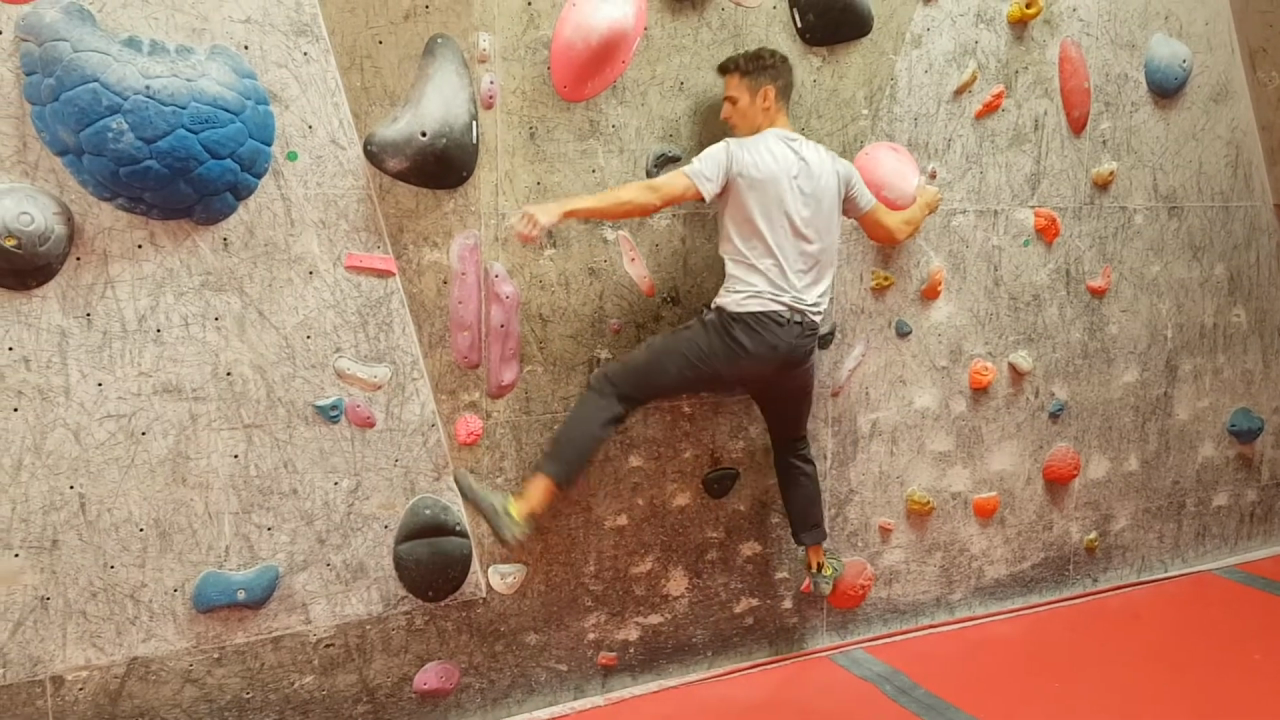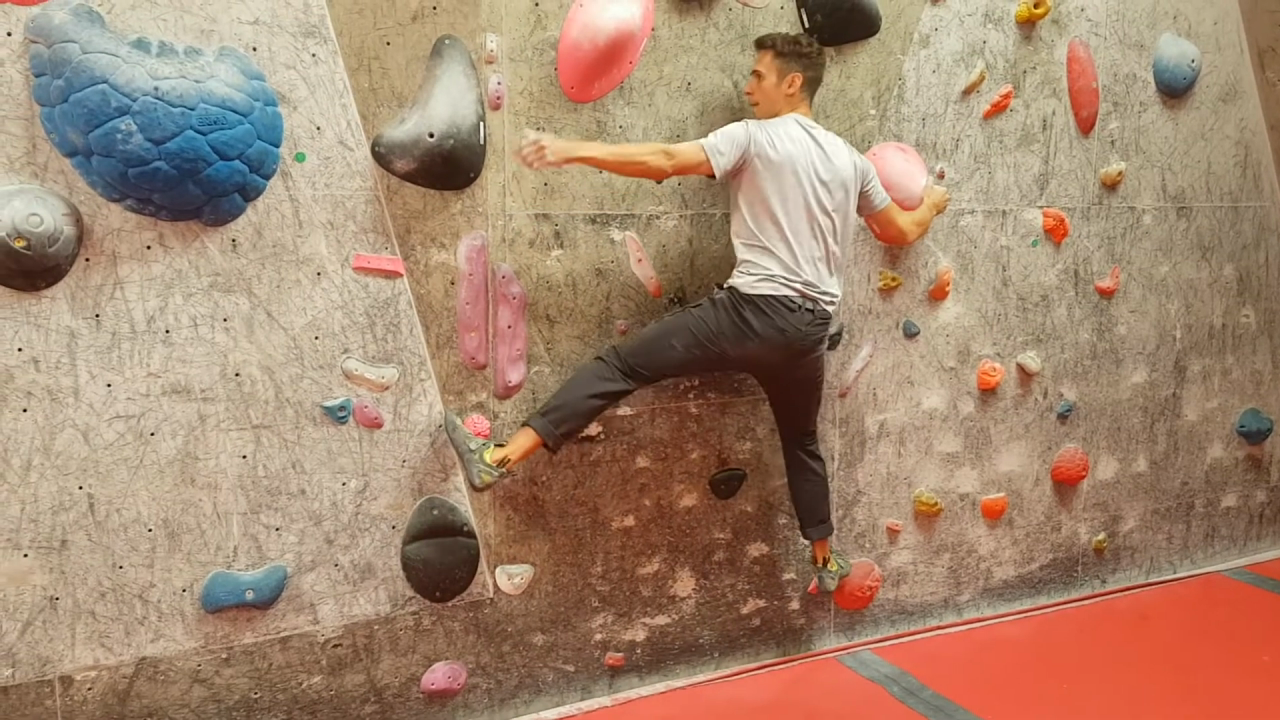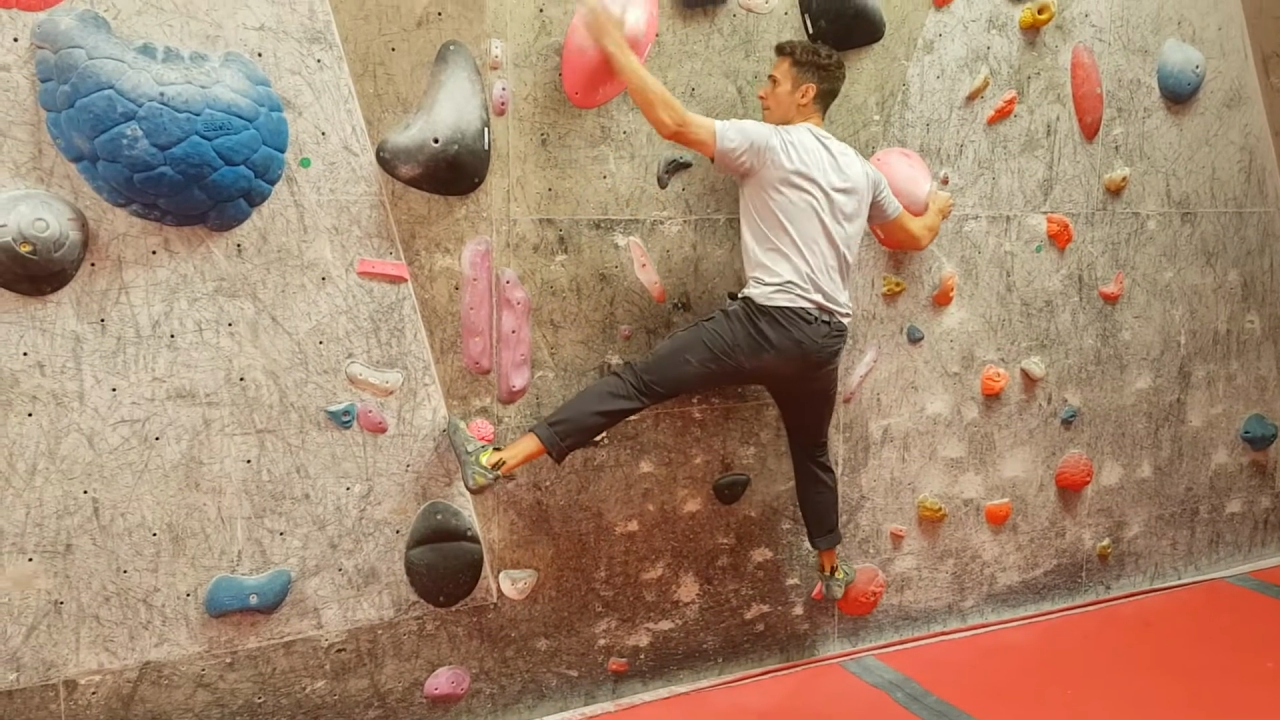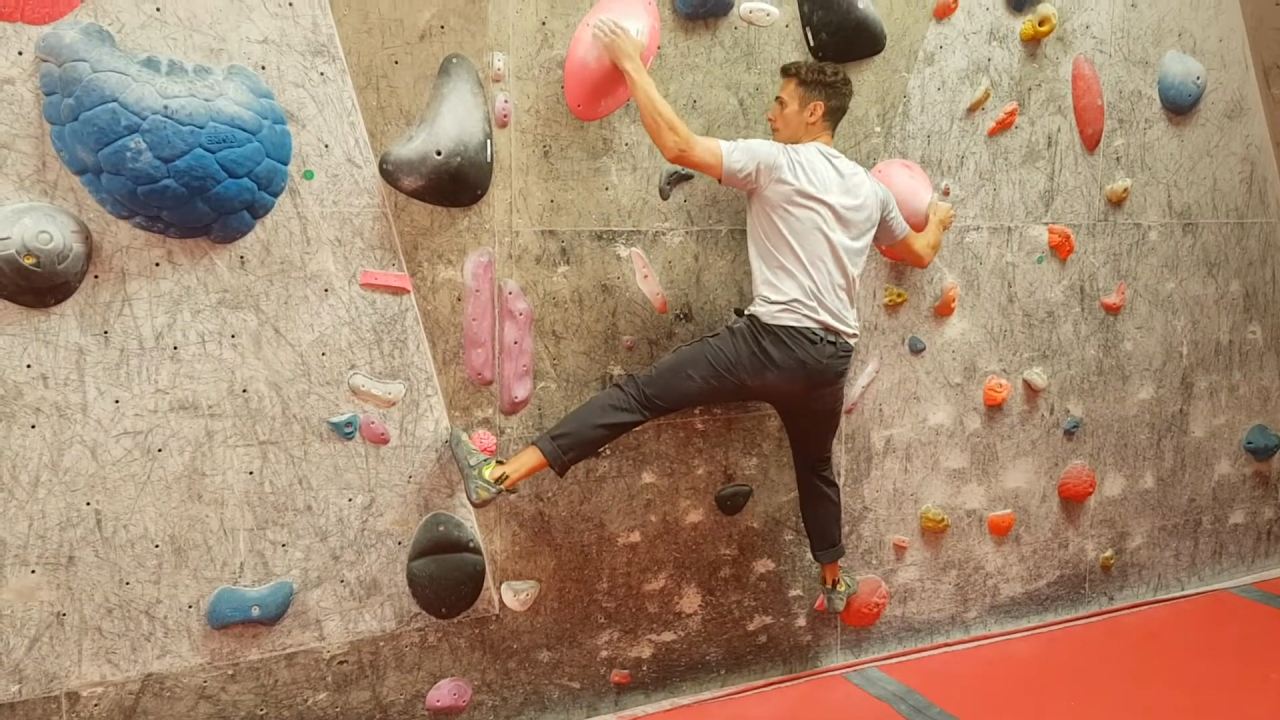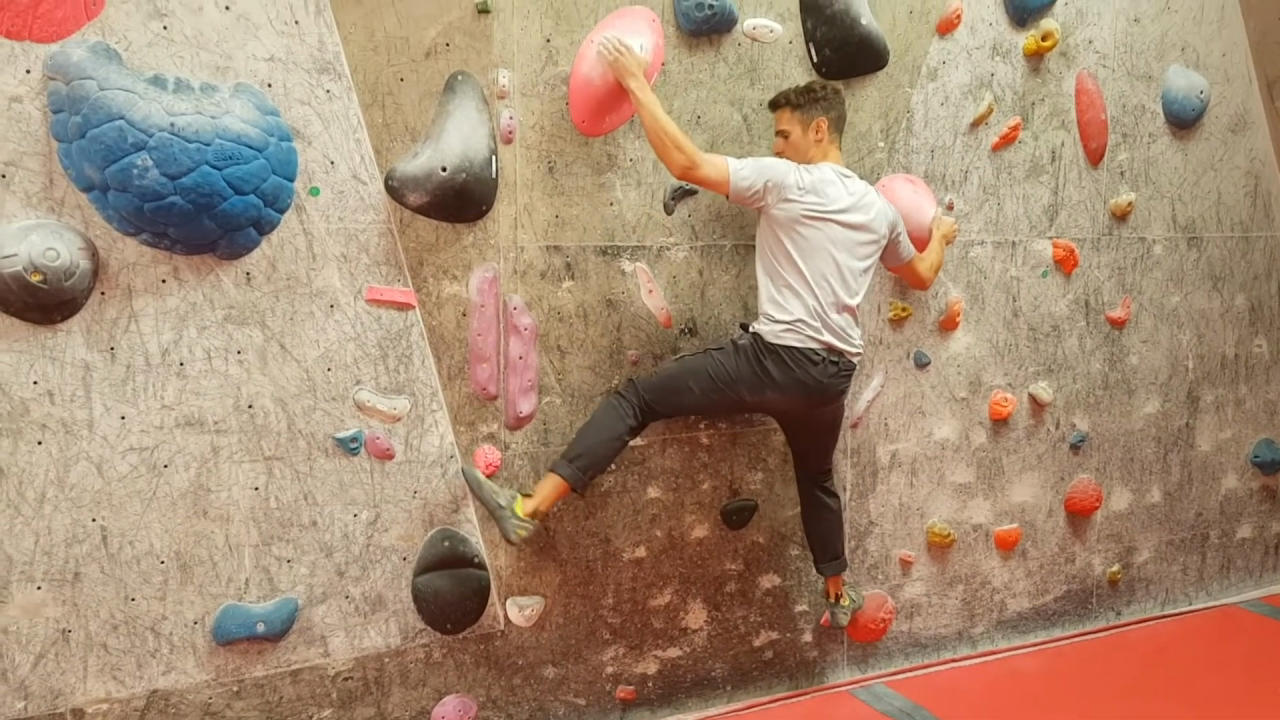
dt=0.3s
person 1, frame 1
left shoulder: (735, 155)
right shoulder: (834, 167)
left elbow: (654, 195)
right elbow: (893, 231)
left wrist: (561, 207)
right wrist: (923, 205)
left hip: (741, 328)
right hip: (797, 338)
left knee: (609, 389)
right knee: (792, 449)
left ankle: (521, 512)
right ankle: (819, 566)
person 1, frame 2
left shoulder: (754, 137)
right shoulder: (851, 160)
left elbow: (662, 163)
right elbow: (903, 232)
left wrist: (571, 150)
right wrist: (931, 205)
left hip: (752, 311)
right hip: (809, 326)
left knee: (620, 365)
right knee: (802, 441)
left ankle: (498, 457)
right ankle: (826, 560)
person 1, frame 3
left shoulder: (766, 143)
right shoulder: (860, 170)
left elbow: (673, 122)
right elbow: (916, 237)
right wrist: (937, 210)
left hip: (765, 324)
right hip: (823, 338)
left knee: (634, 381)
right knee: (811, 452)
left ankle: (497, 461)
right ankle: (832, 569)
person 1, frame 4
left shoulder: (776, 161)
right shoulder: (871, 189)
left elbow: (678, 145)
right elbow: (919, 254)
left wrist: (631, 64)
right wrist: (937, 221)
left hip: (772, 341)
right hip: (829, 358)
left knee: (636, 395)
right knee: (815, 468)
left ankle: (499, 474)
right ankle: (835, 582)
person 1, frame 5
left shoulder: (784, 179)
right shoulder: (880, 208)
left elbow: (685, 162)
right elbow: (921, 276)
left wrist: (635, 82)
right wrist: (940, 237)
left hip: (775, 359)
right hip: (831, 375)
left knee: (635, 398)
right knee: (816, 479)
left ankle: (528, 507)
right ankle: (838, 596)
